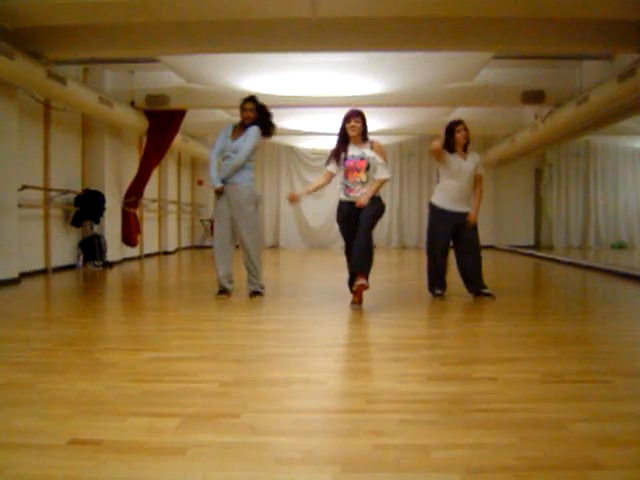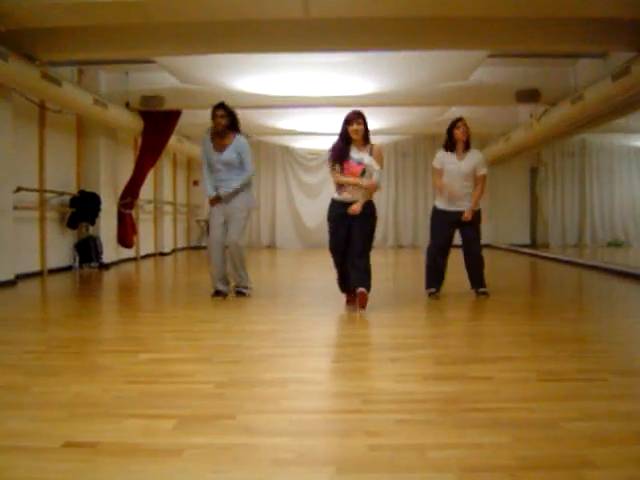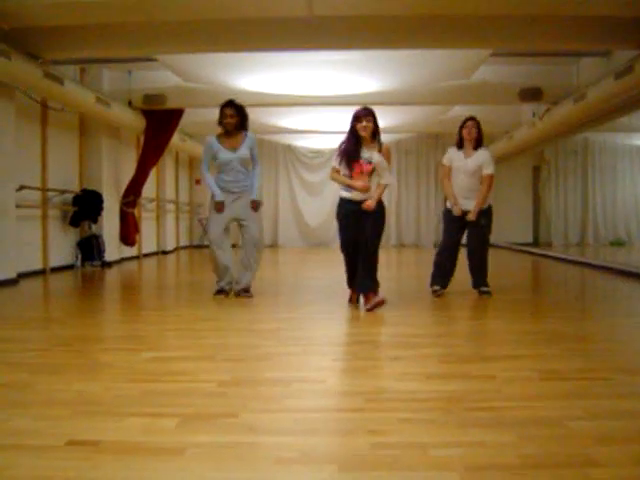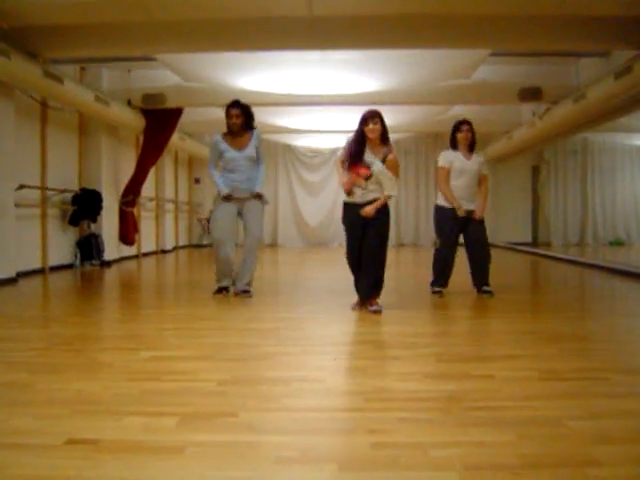
dt=0.4s
person 1, frame 1
left shoulder: (375, 147)
right shoulder: (340, 151)
left elbow: (383, 176)
right elbow: (326, 177)
left wrist: (367, 196)
right wrist: (302, 193)
left hip: (371, 201)
right hip: (347, 205)
left knee: (363, 231)
right knee: (350, 247)
left ankle: (361, 277)
right ankle: (356, 291)
person 1, frame 2
left shoulder: (374, 150)
right shoulder: (339, 149)
left elbow: (376, 182)
right elbow: (336, 177)
left wrist: (360, 203)
right wrist: (359, 182)
left hip: (363, 206)
right hip: (338, 206)
left knee: (360, 248)
right knee: (338, 249)
left ankle: (361, 289)
right ankle: (350, 291)
person 1, frame 3
left shoulder: (382, 149)
right shoulder: (346, 147)
left elbow: (385, 179)
right elbow: (333, 174)
left wrist: (374, 199)
right wrist: (354, 183)
left hip: (372, 205)
right hip: (348, 205)
left knee: (369, 248)
right knee: (350, 248)
left ankle: (370, 293)
right ankle: (355, 288)
person 1, frame 4
left shoulder: (388, 157)
right shoulder: (354, 146)
left elbow: (390, 190)
right elbow: (340, 163)
left wrist: (374, 207)
right wrist: (343, 178)
left hip: (375, 208)
right hip: (351, 207)
left knee: (374, 252)
right knee: (354, 253)
left ankle: (370, 297)
right ankle: (363, 294)
person 2, frame 1
left shoulder: (255, 130)
right shoulder: (228, 129)
left elbow: (241, 158)
right elbow: (214, 155)
left wrist: (223, 179)
right wrist: (215, 182)
left hip: (243, 188)
right hip: (223, 188)
left knee: (248, 238)
right knee: (221, 237)
left ankle: (256, 285)
right ankle: (225, 284)
person 2, frame 2
left shoulder: (240, 140)
right shoulder: (208, 139)
left elbow: (250, 171)
right elbow: (206, 168)
left wrist: (227, 192)
right wrist: (210, 192)
left hip: (240, 195)
right hip: (219, 197)
left knee: (233, 240)
right knee: (215, 240)
left ankle: (241, 284)
right ankle: (220, 286)
person 2, frame 3
left shoulder: (249, 138)
right shoulder: (212, 142)
left elbow: (256, 166)
right elbow: (205, 170)
left wrist: (255, 194)
right wrist: (216, 195)
left hip: (246, 195)
right hip: (223, 196)
left knee: (254, 237)
right knee: (215, 237)
left ankle: (243, 285)
right ankle: (224, 284)
person 2, frame 4
left shoulder: (254, 136)
right shoulder: (218, 141)
right elbow: (212, 168)
left wrist: (259, 187)
right wrist: (222, 189)
left hip: (252, 195)
right hip: (228, 195)
left knee: (254, 236)
right knee: (220, 236)
left ankle: (243, 284)
right ankle: (224, 282)
person 3, frame 1
left shoulder: (474, 158)
right shoulder: (444, 155)
left elbow: (478, 186)
right elbow: (434, 147)
left wrist: (475, 210)
right wrist: (445, 134)
left hip: (465, 212)
right hip: (441, 209)
left knee: (470, 250)
right knee: (438, 249)
left ankle: (477, 287)
right ankle: (437, 287)
person 3, frame 2
left shoulder: (477, 156)
right shoulder: (442, 155)
left elbow: (480, 185)
right elbow: (435, 180)
left wrist: (471, 209)
right wrist: (446, 188)
left hip: (468, 210)
right hip: (443, 210)
left knee: (473, 249)
right knee: (437, 248)
left ankle: (479, 285)
right ankle: (433, 286)
person 3, frame 3
left shoulder: (485, 155)
right shoulder: (452, 153)
left elbow: (487, 185)
right elbow: (445, 179)
left wrist: (475, 210)
right wrist: (454, 203)
left hip: (479, 209)
right hip: (454, 208)
left knee: (477, 248)
right knee: (448, 246)
left ankle: (481, 284)
right ankle: (438, 283)
person 3, frame 4
left shoulder: (479, 158)
right shoulder: (447, 155)
left elbow: (483, 185)
right elbow: (442, 183)
left wrist: (481, 208)
right wrist: (456, 205)
left hip: (473, 210)
right hip: (447, 209)
left knee: (480, 247)
right knee: (446, 247)
left ankle: (482, 284)
right ankle: (438, 284)
